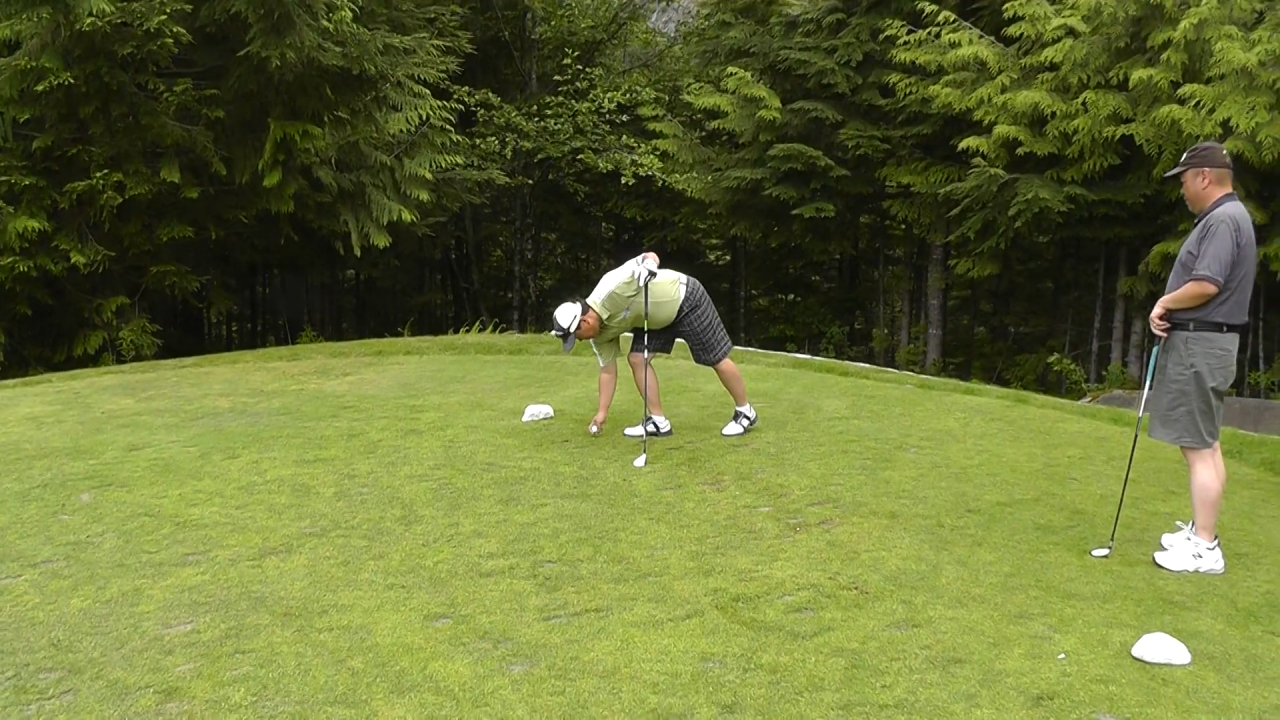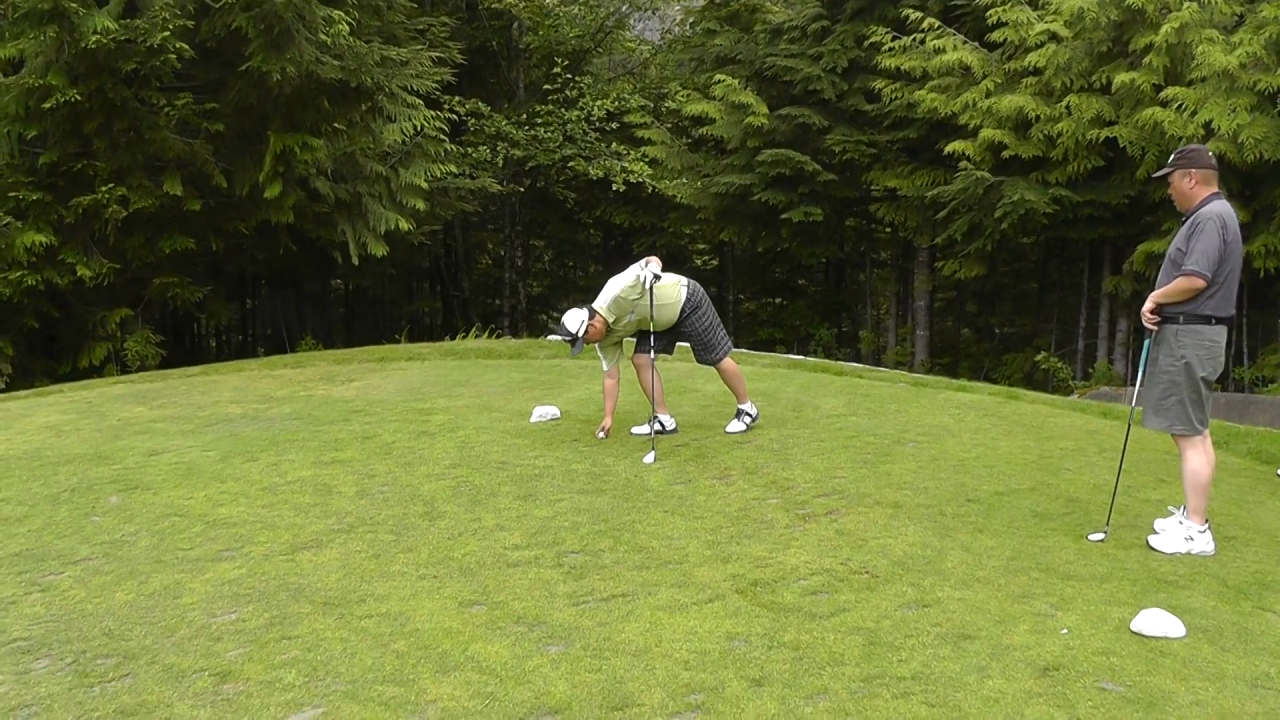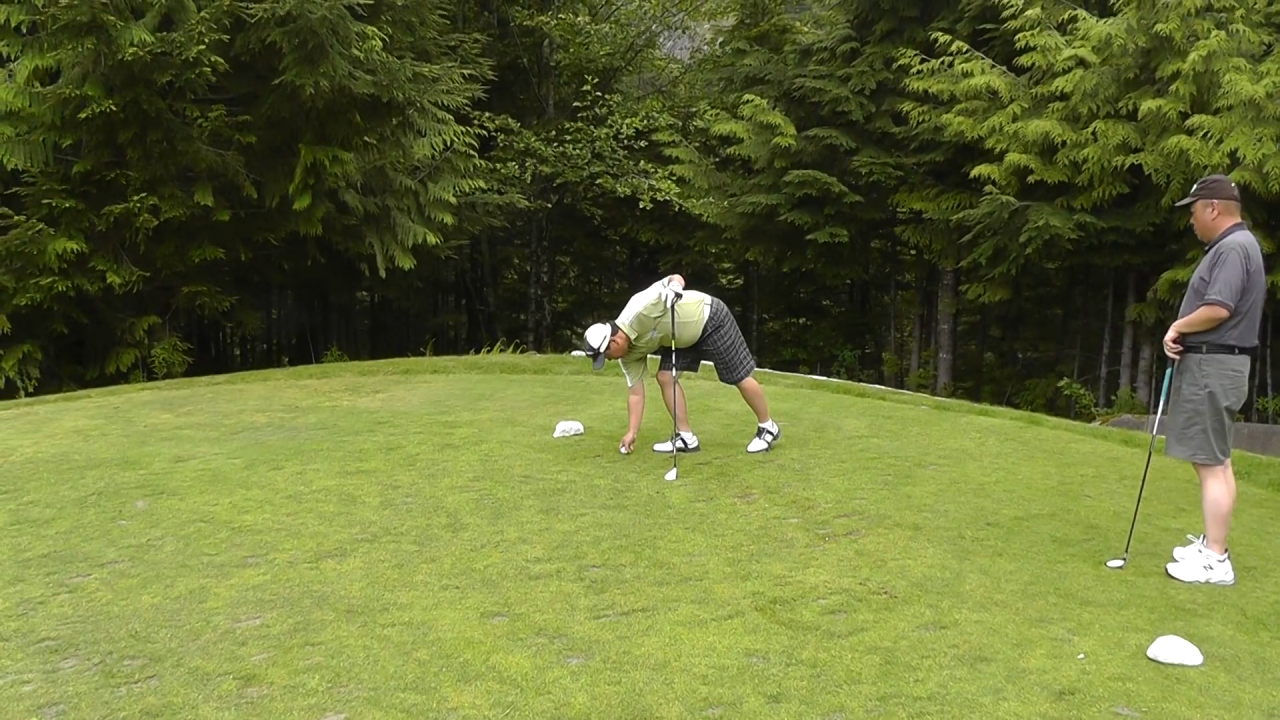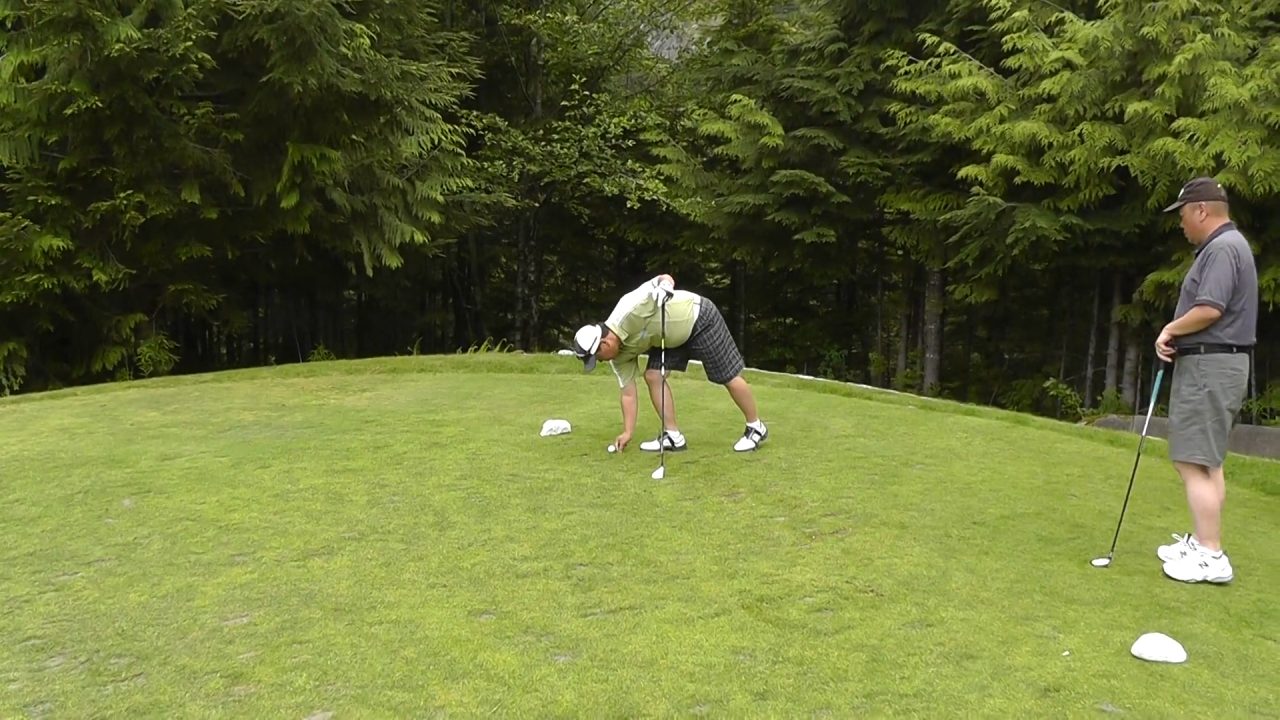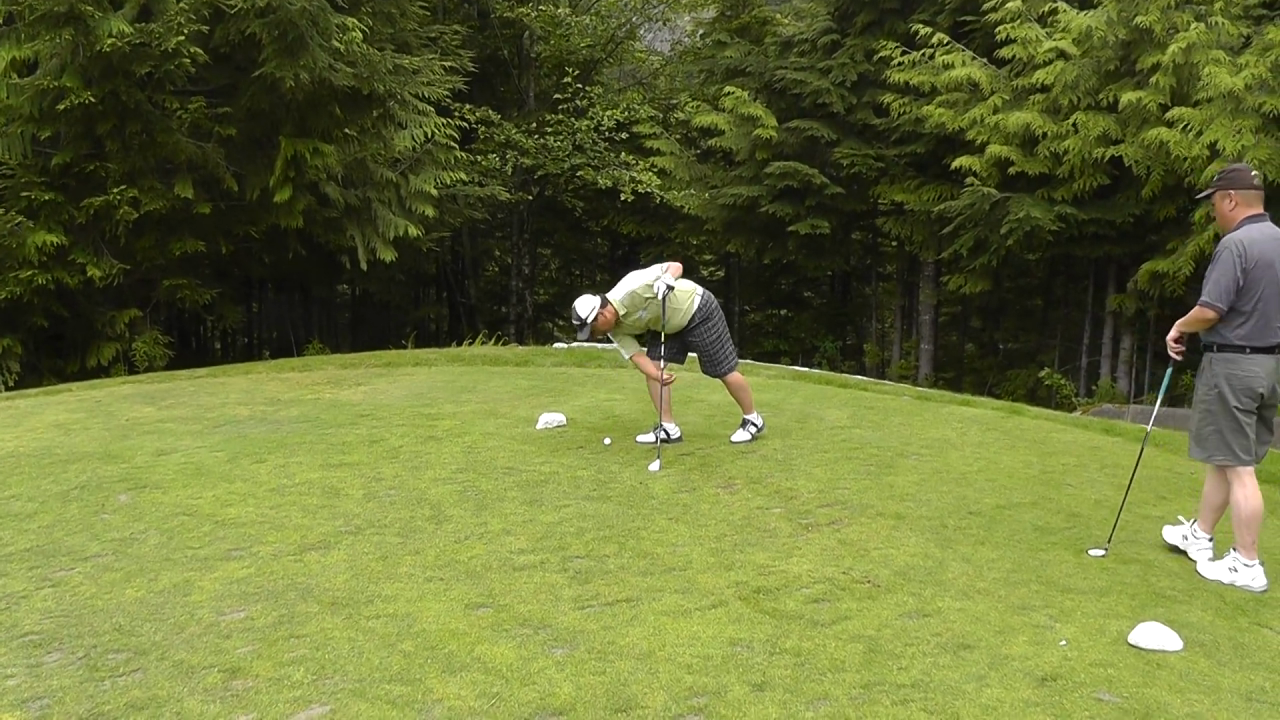
dt=0.7s
person 1, frame 1
left shoulder: (1223, 219)
right shoulder: (1222, 217)
left elbow: (1206, 285)
left wrist: (1164, 303)
right wrist: (1170, 310)
left hip: (1200, 343)
right hip: (1200, 340)
left knee: (1198, 446)
right knee: (1204, 444)
left ankle: (1205, 548)
right ankle: (1201, 532)
person 1, frame 2
left shoulder: (1210, 217)
right shoulder: (1208, 216)
left elbow: (1195, 280)
left wrist: (1155, 298)
right wrist: (1160, 305)
left hip: (1189, 336)
right hip: (1189, 332)
left knee: (1189, 434)
right knee: (1195, 431)
left ankle: (1196, 531)
right ankle: (1192, 516)
person 1, frame 3
left shoulder: (1232, 247)
right shoulder: (1230, 246)
left elbow: (1218, 309)
left wrist: (1178, 327)
right wrist: (1183, 334)
left hip: (1212, 365)
right hip: (1213, 363)
left knee: (1210, 463)
right knee: (1216, 460)
left ankle: (1215, 559)
right ankle: (1212, 544)
person 1, frame 4
left shoulder: (1222, 247)
right shoulder: (1225, 246)
left elbow: (1209, 309)
left wrist: (1169, 330)
right wrist: (1177, 335)
left hip: (1210, 366)
right hip: (1215, 364)
left knee: (1191, 462)
right knee: (1208, 462)
left ankle: (1213, 556)
right ankle: (1199, 545)
person 1, frame 5
left shoulder: (1236, 244)
left elbow: (1210, 311)
left wrist: (1179, 327)
left hip: (1231, 365)
left knee: (1237, 467)
right knee: (1224, 457)
right ankle: (1199, 535)
person 2, frame 1
left shoulder: (612, 289)
right shoulder: (602, 332)
left elbow: (651, 256)
right elbow: (608, 370)
left wrist: (649, 264)
right wrist: (602, 412)
left hip: (686, 298)
left knee: (717, 358)
right knee: (637, 359)
left ankle: (745, 412)
right ankle: (658, 421)
person 2, frame 2
left shoulder: (617, 294)
right shoulder: (607, 335)
left elbow: (653, 260)
right elbow: (611, 376)
left wrist: (653, 267)
right wrist: (608, 417)
left hip: (686, 301)
right hip: (660, 320)
left knee: (717, 358)
right knee: (641, 360)
left ankle: (747, 410)
right ankle: (663, 420)
person 2, frame 3
left shoulder: (639, 311)
right shoulder: (630, 352)
left elbow: (676, 278)
right elbow: (636, 391)
left wrist: (675, 286)
right wrist: (632, 432)
left hip: (710, 319)
left knee: (740, 377)
right knee: (665, 377)
left ankle: (768, 428)
right ankle: (686, 437)
person 2, frame 4
left shoulder: (629, 313)
right shoulder: (621, 353)
left elbow: (665, 277)
right elbow: (628, 392)
left wrist: (665, 284)
right wrist: (628, 432)
left hip: (700, 319)
left knee: (728, 377)
right knee: (653, 376)
left ankle: (755, 428)
right ankle: (673, 435)
person 2, frame 5
left shoulder: (630, 290)
right shoulder: (615, 327)
left elbow: (676, 266)
right elbow: (637, 356)
left wrist: (668, 278)
right wrist: (656, 376)
left hip: (699, 312)
left knee: (725, 370)
right knee: (653, 365)
left ankle: (752, 419)
right ankle: (668, 427)
